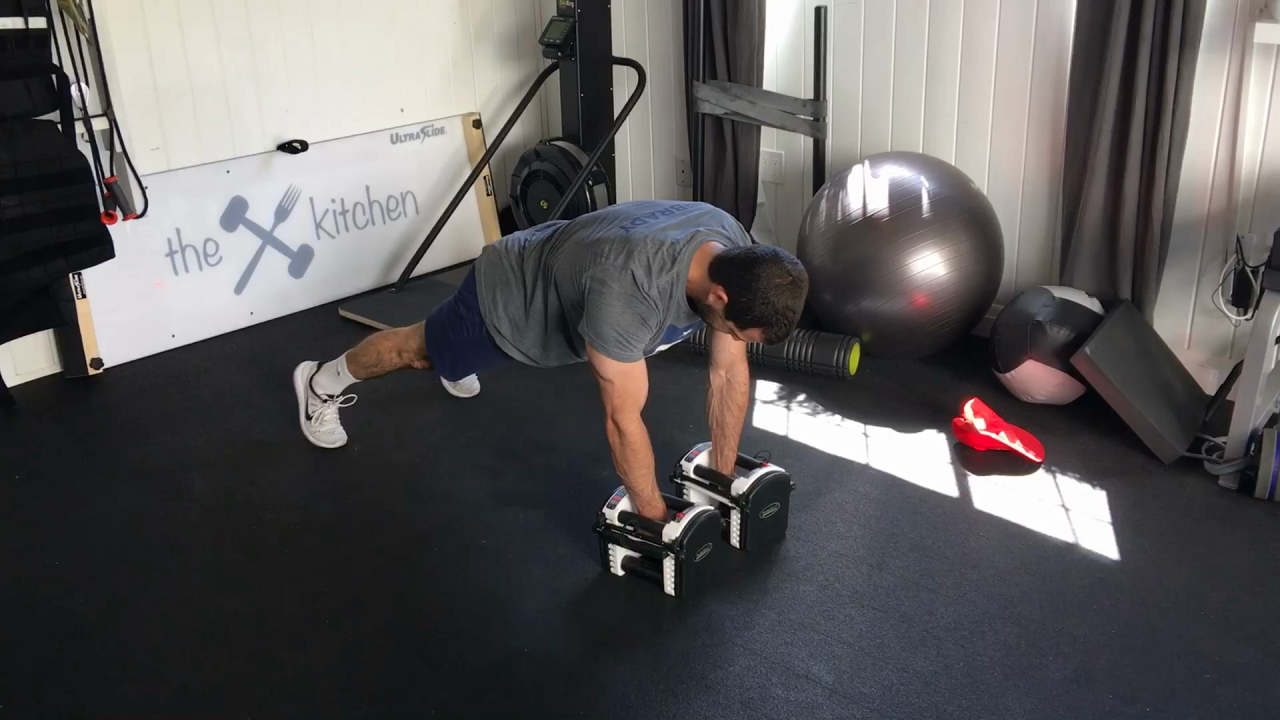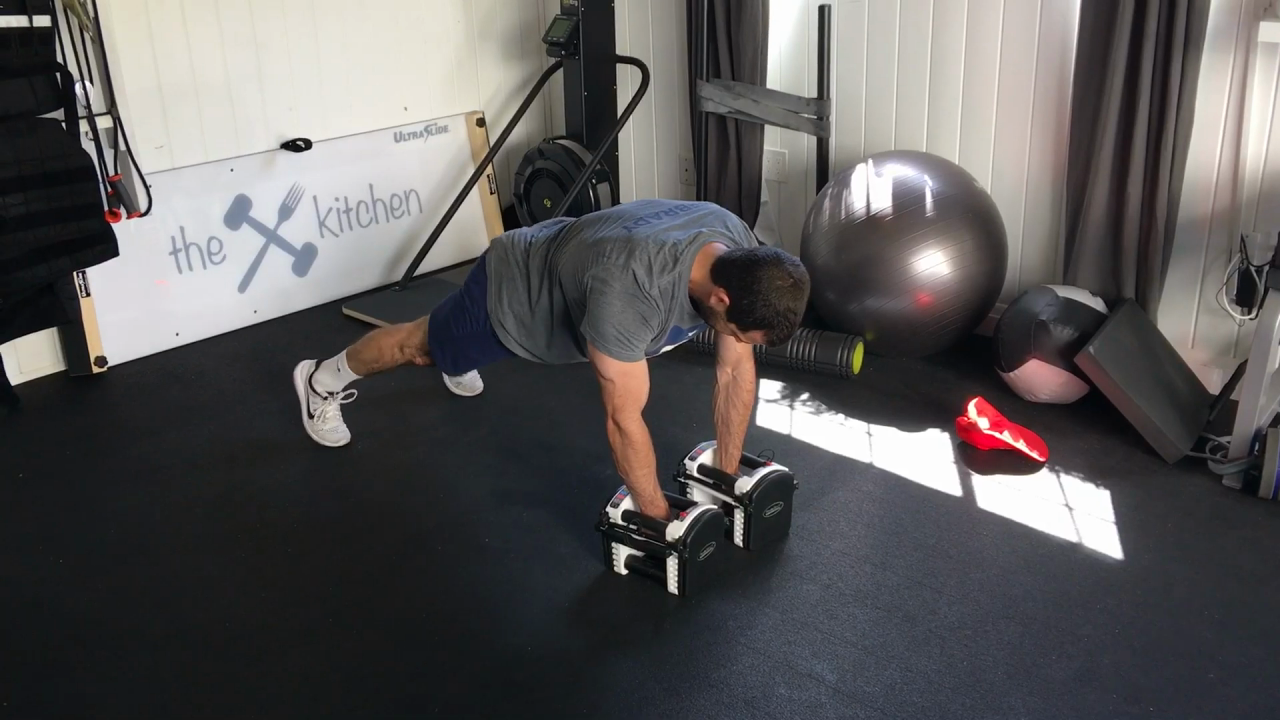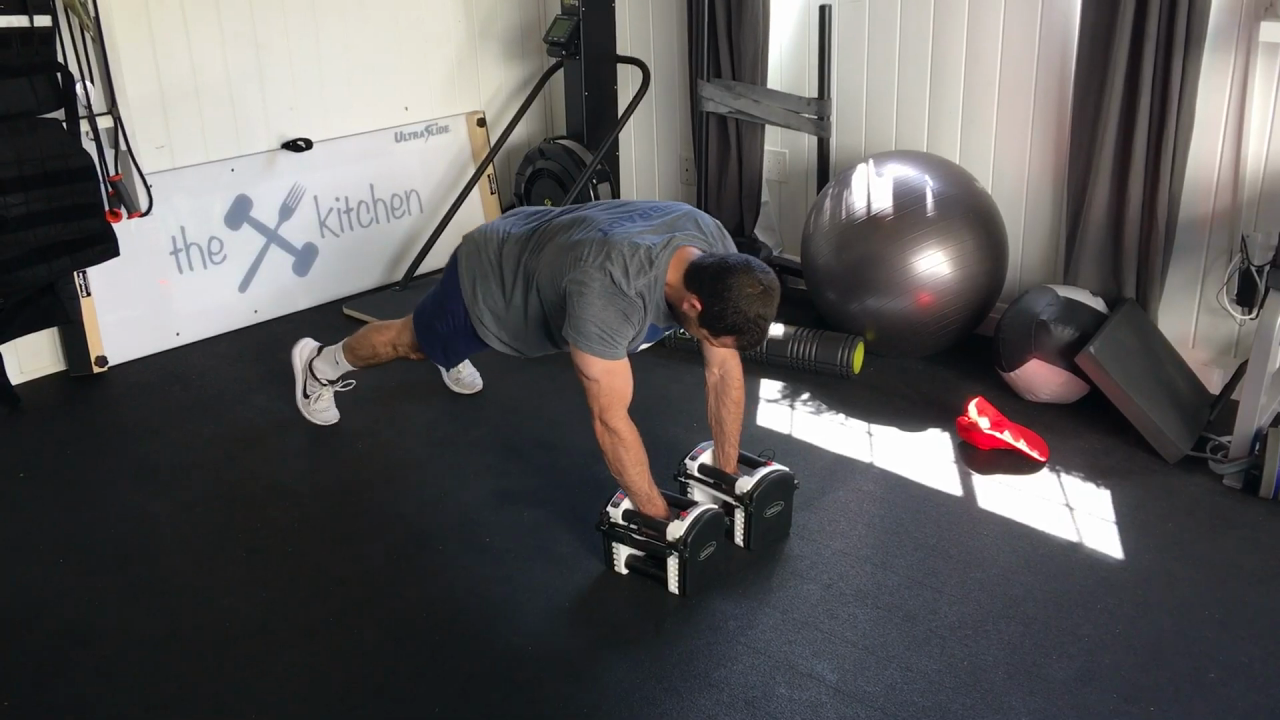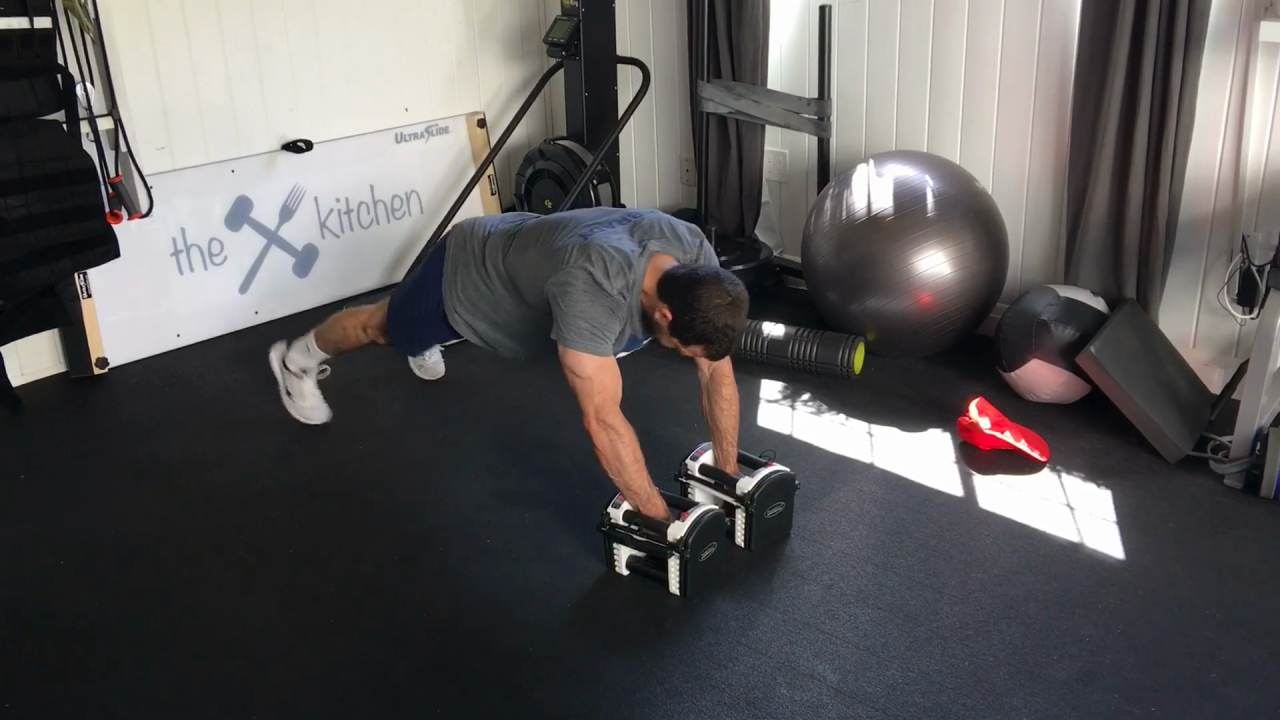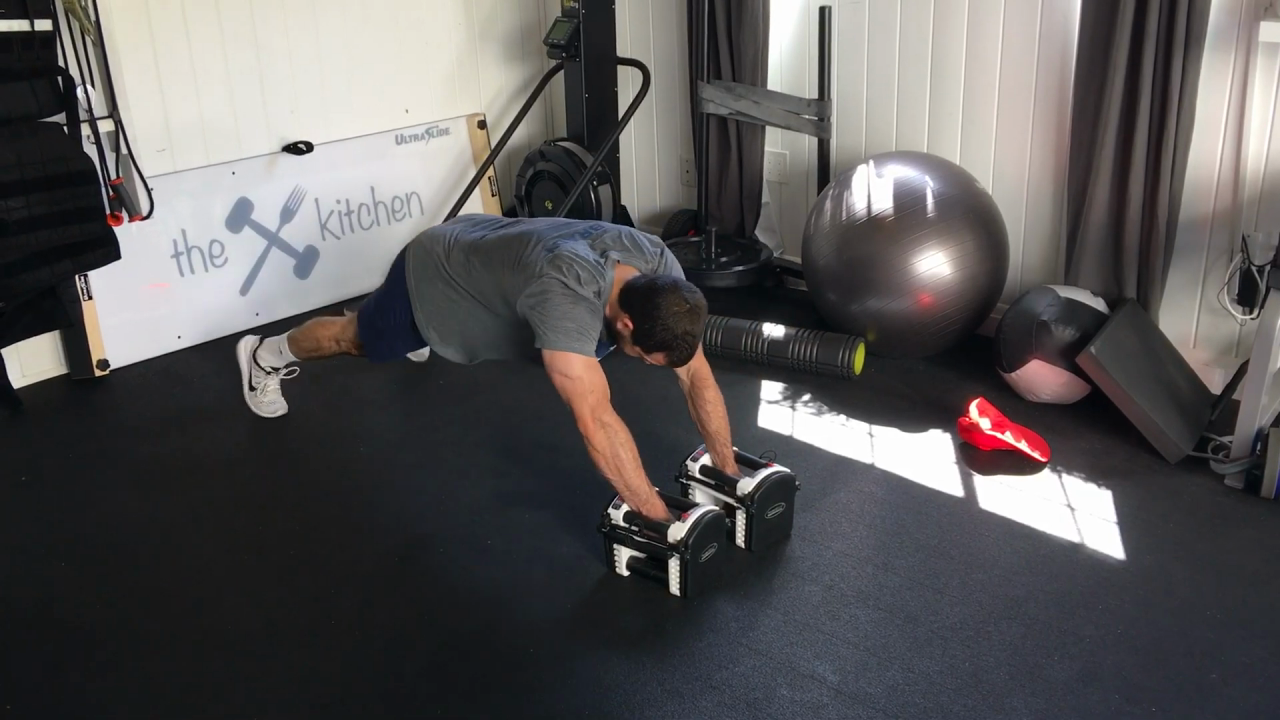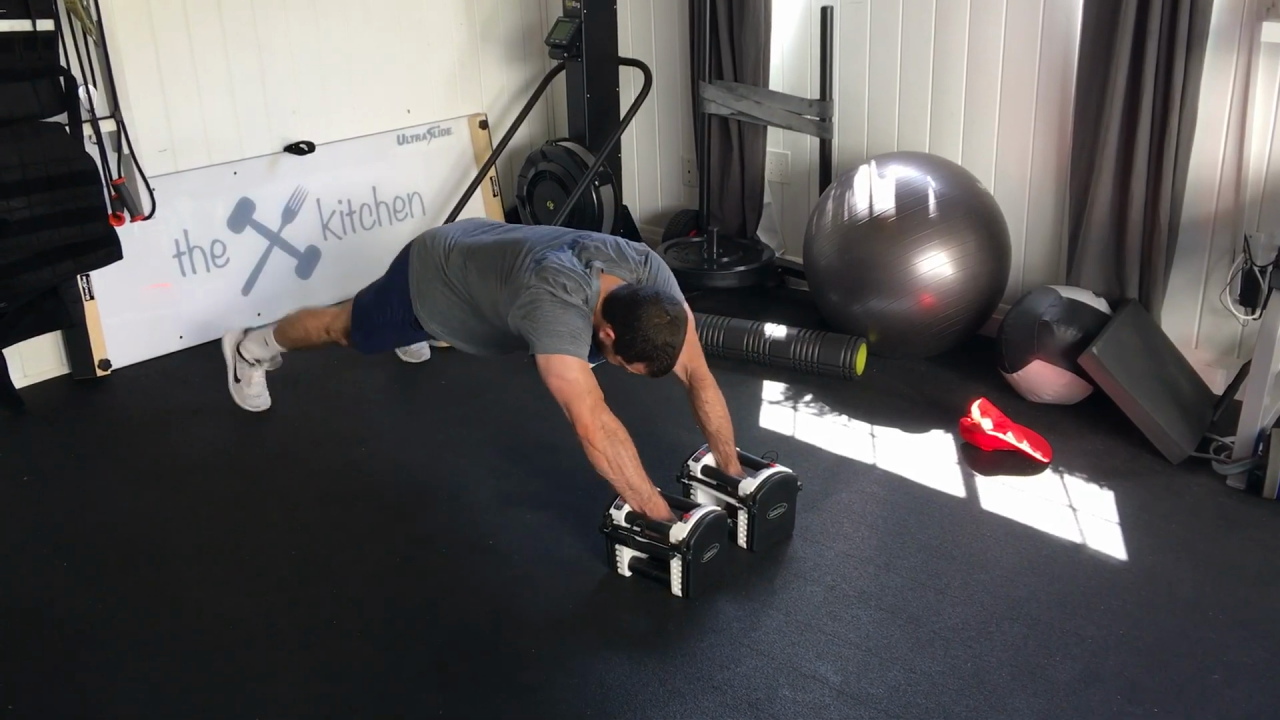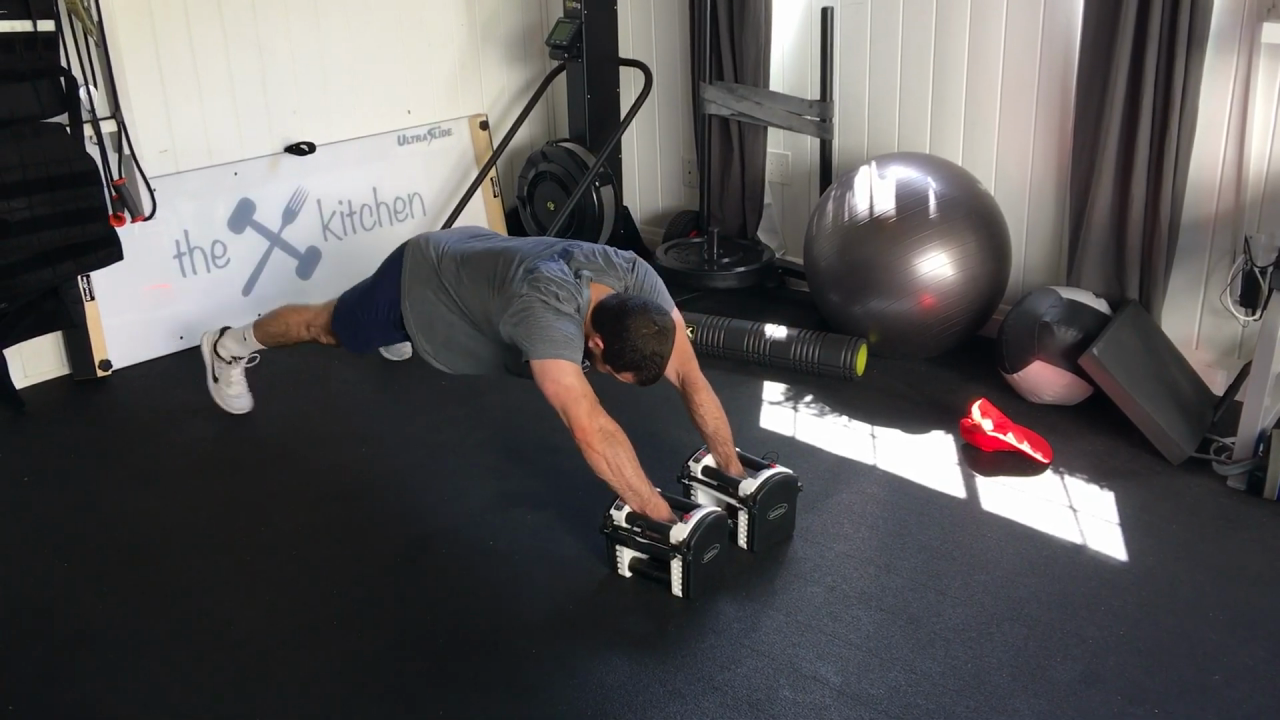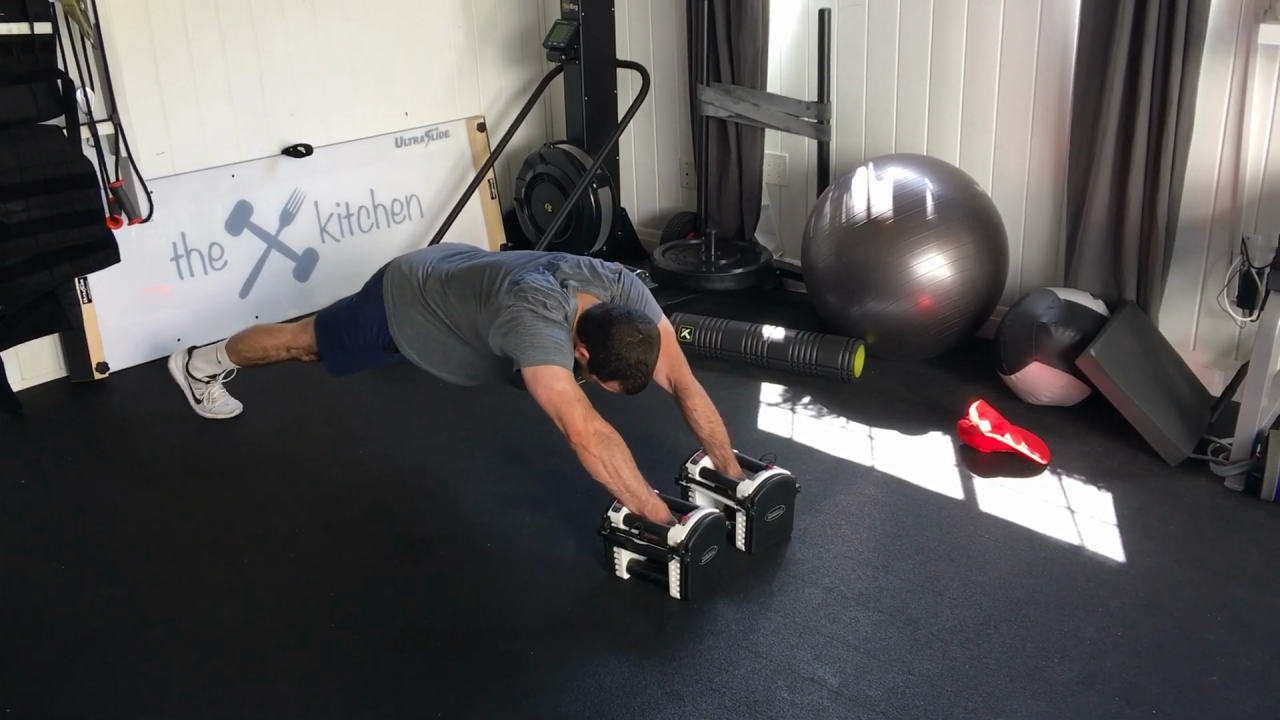
dt=0.4s
person 1, frame 1
left shoulder: (736, 253)
right shoulder: (629, 287)
left elbow: (729, 372)
right elbow: (623, 420)
left wrist: (723, 480)
right wrist: (656, 521)
left hip: (555, 277)
right hip: (506, 294)
right knee: (418, 349)
left ankle: (453, 368)
right ankle: (322, 382)
person 1, frame 2
left shoulder: (741, 251)
right shoulder: (629, 287)
left elbow: (736, 372)
right elbow: (624, 420)
left wrist: (727, 479)
right wrist: (660, 521)
left hip: (562, 271)
right hip: (514, 286)
right knee: (420, 343)
left ankle: (454, 361)
right ankle: (322, 380)
person 1, frame 3
left shoulder: (715, 248)
right shoulder: (608, 289)
left elbow: (724, 370)
right elbow: (611, 421)
left wrist: (728, 476)
right wrist: (660, 521)
left hip: (534, 246)
right hip: (488, 274)
right knee: (413, 341)
left ankle: (453, 359)
right ankle: (321, 365)
person 1, frame 4
left shoulder: (694, 255)
right shoulder: (592, 291)
left elbow: (716, 372)
right elbow: (602, 422)
left wrist: (729, 473)
right wrist: (659, 519)
left hip: (518, 249)
right hip: (469, 263)
right knee: (383, 324)
left ankle: (421, 343)
right ankle: (296, 360)
person 1, frame 5
left shoulder: (659, 265)
right shoulder: (567, 298)
left elbow: (697, 375)
right elbow: (596, 422)
left wrist: (730, 474)
right wrist: (660, 519)
left hip: (481, 243)
right hip: (435, 270)
right knee: (357, 336)
left ankle: (414, 335)
right ankle: (266, 357)
person 1, frame 6
left shoulder: (649, 272)
right shoulder: (556, 305)
left elbow: (697, 374)
right elbow: (593, 426)
left wrist: (733, 471)
right wrist: (662, 519)
left hip: (478, 250)
right hip: (431, 270)
right knee: (348, 326)
left ankle: (409, 335)
right ankle: (252, 347)
person 1, frame 7
left shoulder: (639, 281)
right shoulder: (547, 313)
left elbow: (691, 378)
right elbow: (590, 429)
left wrist: (734, 472)
right wrist: (664, 520)
left hip: (470, 257)
right hip: (422, 274)
right knee: (330, 325)
left ankle: (392, 336)
right ankle: (231, 346)
person 1, frame 8
left shoulder: (626, 290)
right shoulder: (536, 322)
left elbow: (684, 384)
right elbow: (586, 435)
left wrist: (732, 474)
right wrist: (662, 522)
left hip: (456, 271)
right hip: (406, 295)
right knee: (307, 342)
left ankle: (388, 353)
right ankle: (204, 363)
